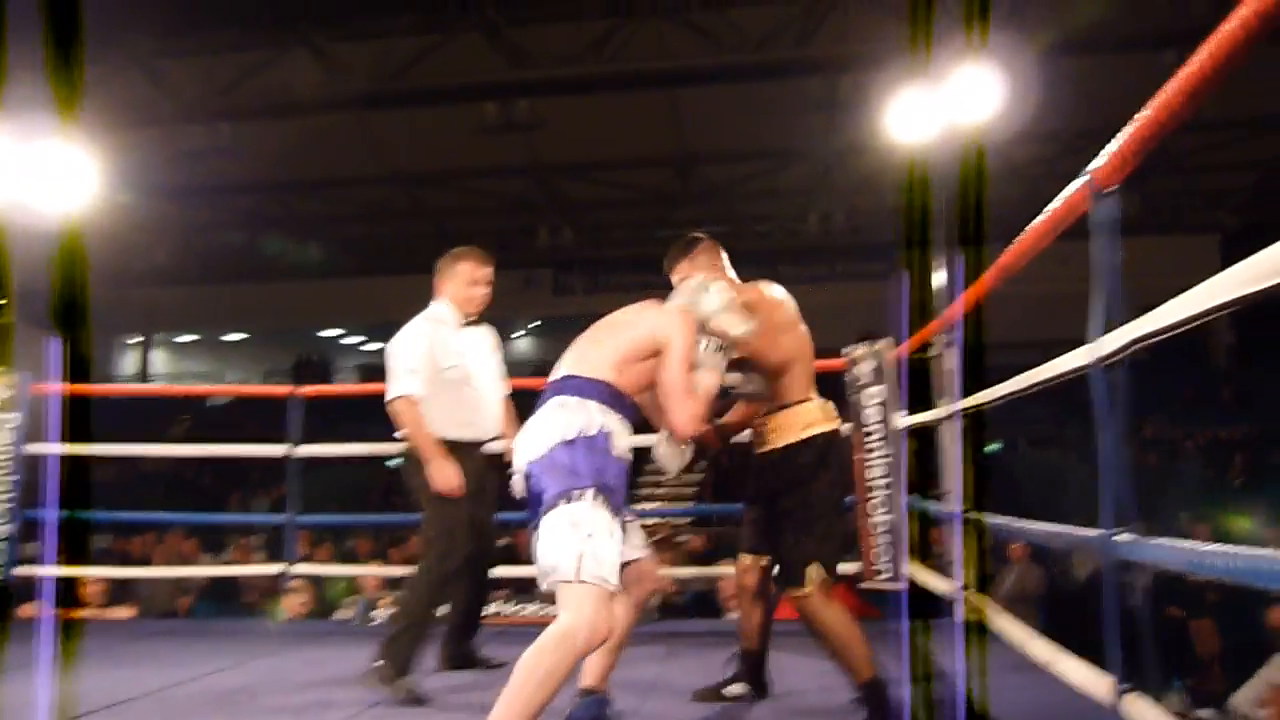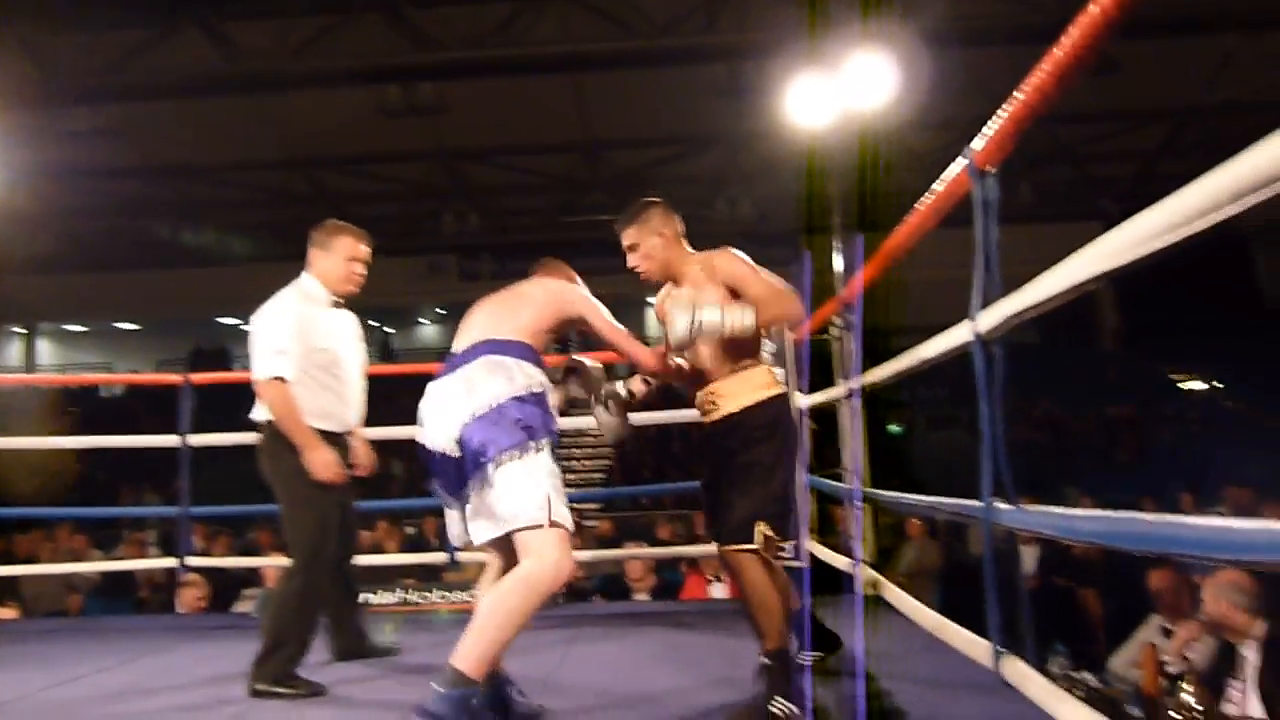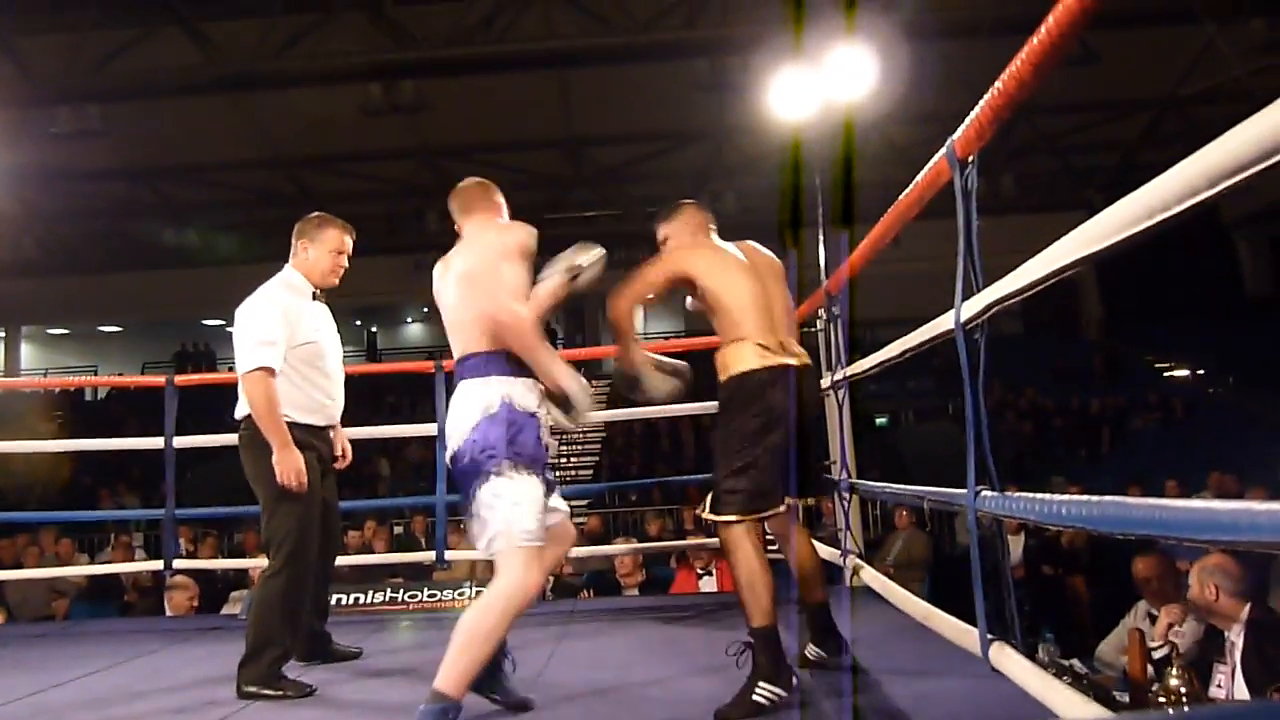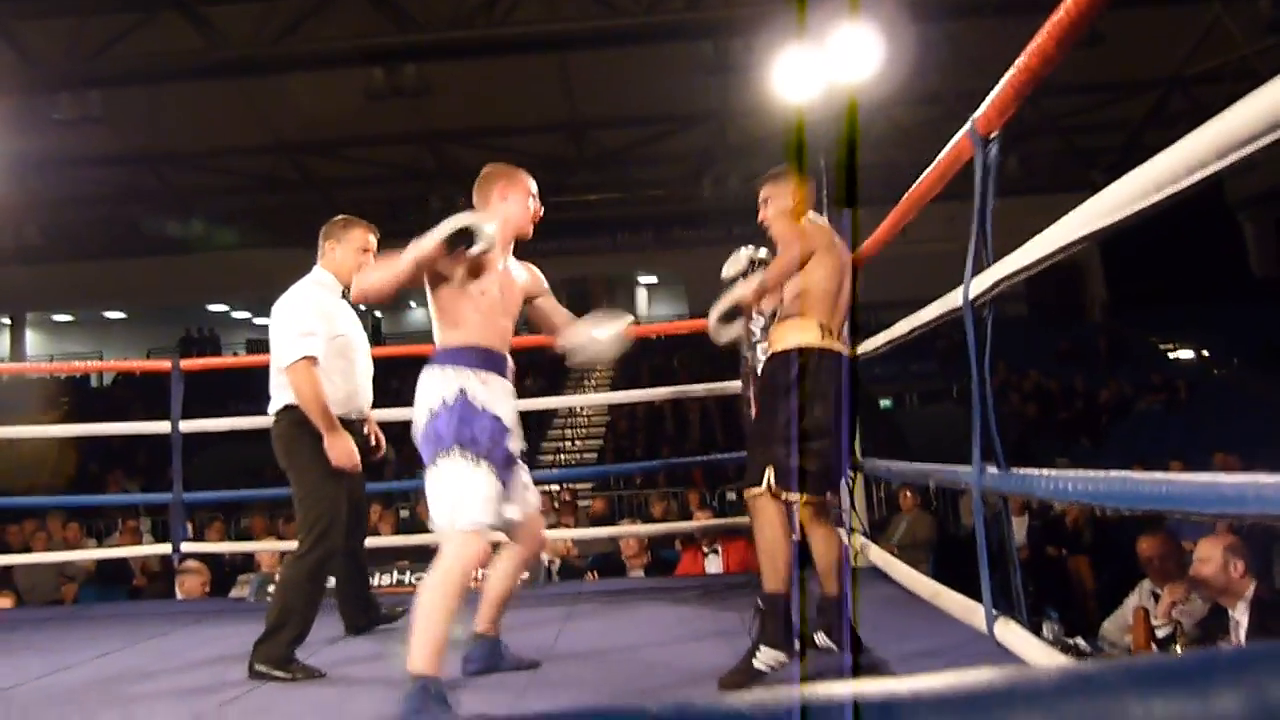
dt=0.3s
person 1, frame 1
left shoulder: (758, 296)
left elbow: (776, 355)
right wrist: (708, 431)
left hip: (808, 449)
right hip: (774, 451)
left knee: (804, 588)
right knee: (749, 571)
right ankle: (751, 675)
person 1, frame 2
left shoulder: (723, 264)
right shoulder: (667, 303)
left elbow: (790, 310)
right elbow: (689, 369)
left wrist: (719, 320)
left hip: (755, 414)
right hip: (722, 423)
left knee: (741, 549)
right knee: (743, 544)
right ankle: (813, 635)
person 1, frame 3
left shoulder: (688, 256)
right shoulder: (759, 254)
left elbow: (622, 306)
left wrist: (638, 365)
left hip: (753, 380)
right hip: (790, 375)
left knee: (735, 522)
right knee: (786, 514)
left ankle: (770, 672)
right ankle: (825, 638)
person 1, frame 4
left shoulder: (798, 223)
right shoulder: (836, 247)
left elbow: (799, 252)
left wrist: (744, 294)
right wrist: (769, 289)
left hip: (799, 360)
right hip: (831, 363)
left knee: (767, 493)
right knee: (809, 501)
left ankle: (774, 636)
right ankle: (836, 627)
person 2, frame 1
left shoulder: (648, 321)
right shoulder: (676, 326)
right elbow: (685, 423)
right wrist: (708, 373)
left hip: (570, 447)
right hip: (577, 440)
left knee: (641, 577)
right knee: (590, 622)
person 2, frame 2
left shoulder: (489, 305)
right shoulder: (565, 294)
right elbow: (644, 359)
left wrist: (558, 388)
right wrist: (673, 364)
left hip: (443, 406)
right hip: (499, 395)
left knee: (517, 553)
right knee: (551, 564)
person 2, frame 3
left shoulder: (449, 266)
right shoulder: (510, 234)
right elbow: (509, 314)
left wrist: (562, 279)
right wrist: (560, 377)
left hip: (475, 408)
right hip: (498, 407)
left knee: (557, 539)
right knee: (523, 575)
left ankle: (487, 663)
person 2, frame 4
left shoulder: (527, 276)
right shoulder: (458, 248)
left elbow: (569, 333)
right elbow: (364, 289)
left wrist: (601, 335)
right wrist: (434, 244)
left hip: (492, 406)
right hip: (455, 397)
left knee: (528, 534)
right knee: (467, 546)
left ankle: (484, 644)
person 3, frame 1
left shoulder: (485, 336)
right shoulder: (420, 333)
left elbow: (499, 397)
right elbow: (404, 401)
left wrist: (515, 444)
right wrist: (437, 460)
left hip: (479, 456)
right hip: (440, 457)
left knee: (478, 554)
right knee: (445, 554)
left ankle: (459, 649)
right ankle: (392, 660)
person 3, frame 2
left shoulder: (345, 318)
right shoulder: (286, 311)
right elbow: (271, 385)
left wrist: (356, 439)
right wrist: (313, 447)
left hip: (331, 447)
right hip: (296, 446)
left knee: (339, 547)
right knee: (313, 555)
left ankle: (349, 638)
right ankle: (271, 671)
person 3, frame 3
left shoulder: (316, 308)
right shoulder: (271, 302)
right elbow: (256, 378)
left wrist: (335, 431)
right wrist: (283, 448)
left hip: (313, 440)
right hip: (281, 443)
left knee: (323, 545)
right knee: (293, 554)
left ankle: (311, 640)
right ankle: (259, 673)
person 3, frame 4
left shoulder: (338, 305)
right shoulder: (306, 300)
right elbow: (301, 370)
left wrist: (364, 422)
right wrist: (333, 433)
left hip: (339, 432)
right hip: (309, 432)
left knee: (351, 528)
right knee: (320, 539)
left ankle: (359, 611)
right ankle: (273, 653)
